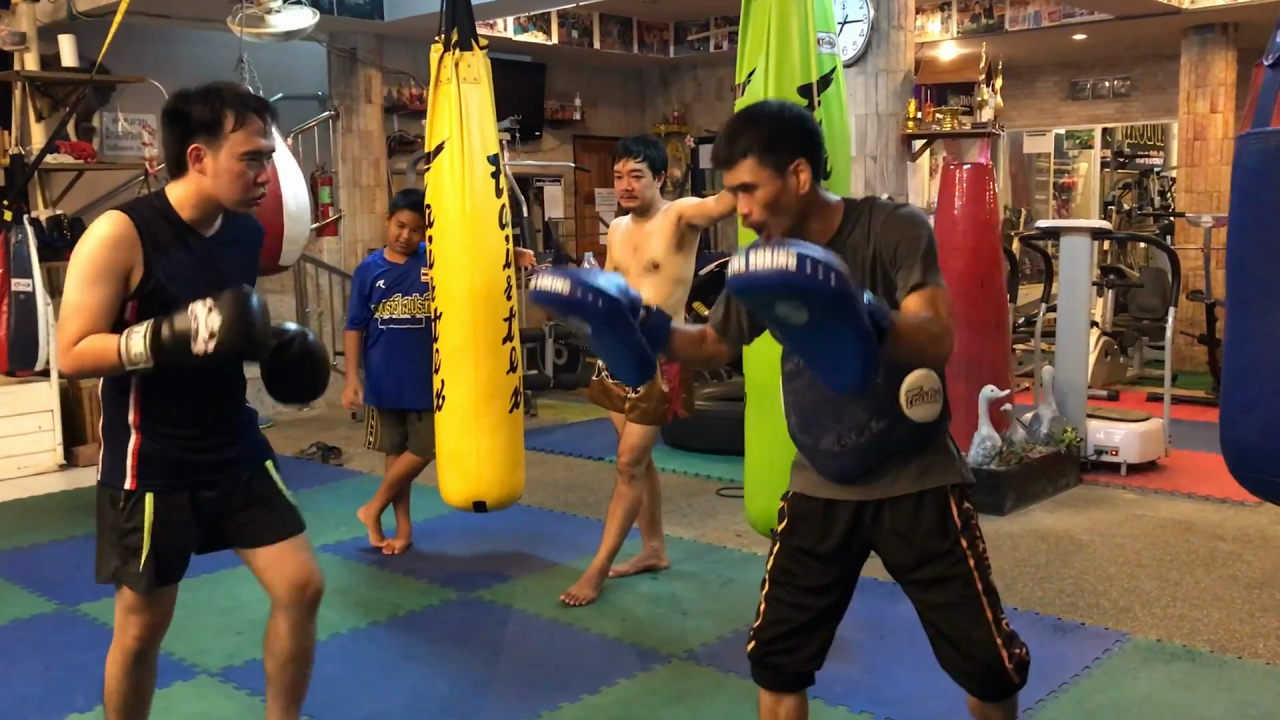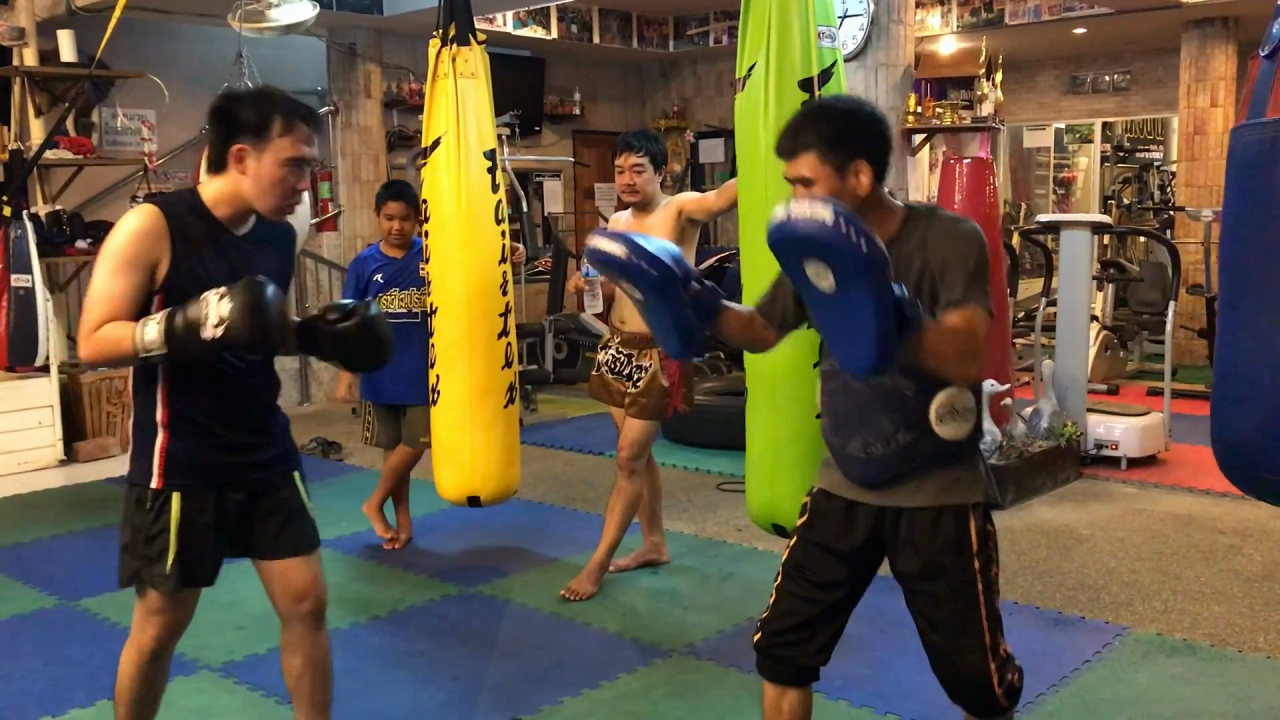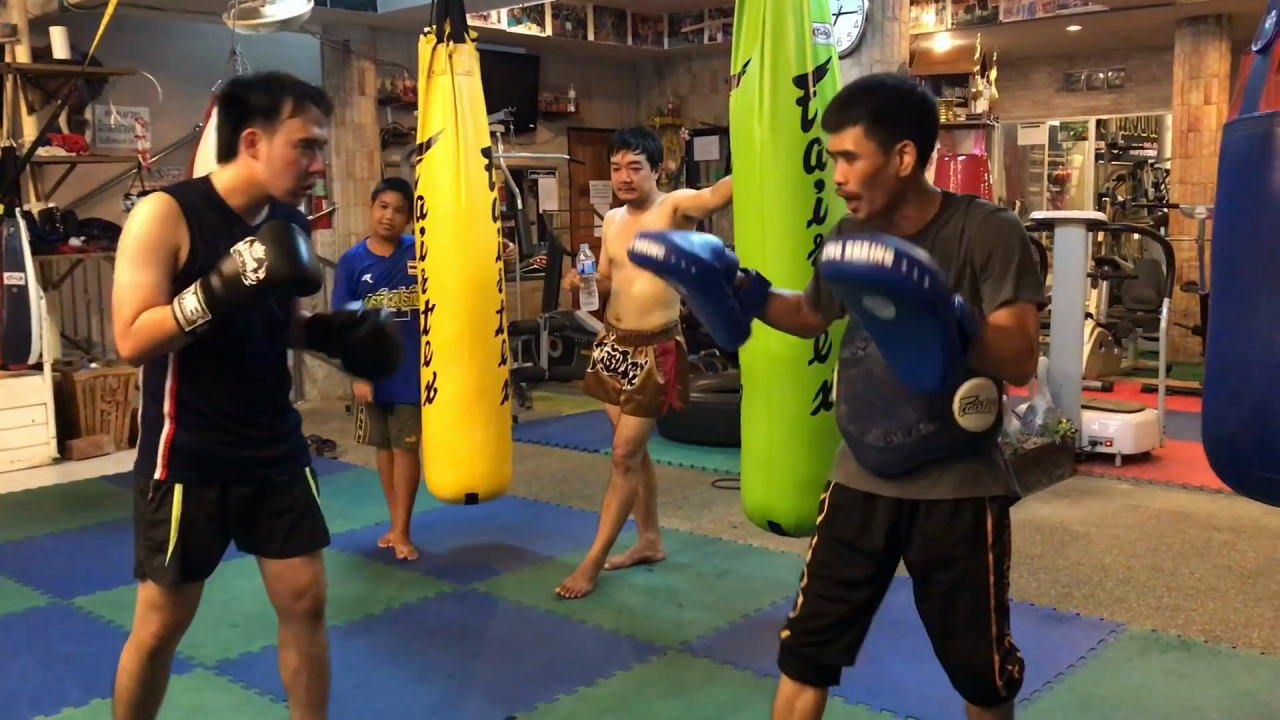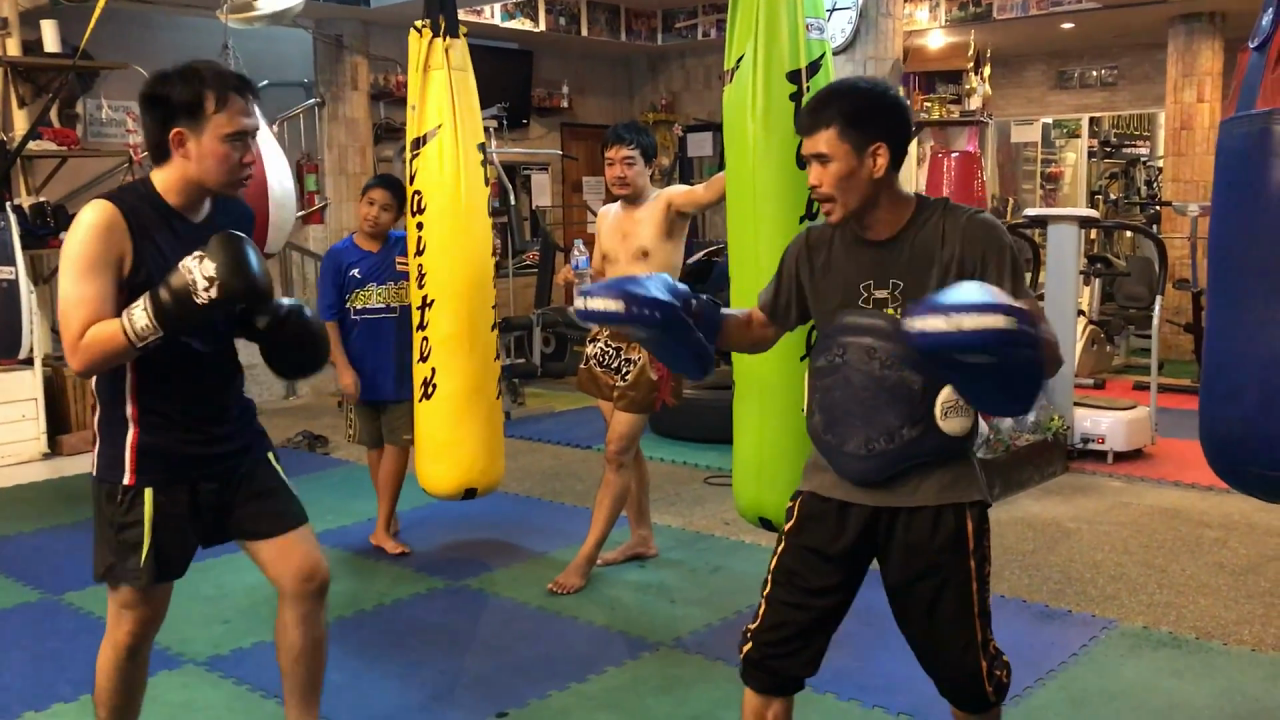
dt=0.3s
person 1, frame 1
left shoulder: (247, 233)
right shoulder: (120, 234)
right elbow: (72, 355)
left wrist: (270, 345)
right wrist: (171, 336)
left hip: (237, 450)
right hip: (151, 464)
left knee: (302, 587)
right knee: (141, 625)
person 1, frame 2
left shoulder: (278, 237)
right shoulder: (150, 227)
right elbow: (92, 344)
left wrist: (318, 334)
right wrist: (185, 324)
left hip: (264, 455)
right hip: (180, 464)
left knee: (305, 602)
right knee: (158, 626)
person 1, frame 3
left shoulder: (289, 224)
right shoulder: (164, 215)
right elbow: (131, 340)
left wrist: (328, 330)
right wrist: (220, 288)
left hip: (275, 450)
right hip: (187, 456)
left knee: (304, 602)
right knee: (161, 621)
person 1, frame 4
left shoulder: (234, 216)
right shoulder: (106, 222)
right elbow: (81, 352)
left wrist: (264, 320)
right wrist: (171, 301)
left hip: (235, 441)
right hip: (147, 457)
left knee: (307, 578)
right knee: (135, 621)
person 2, frame 1
left shoulder: (894, 228)
right shoulder: (764, 261)
left elbow: (937, 341)
right elbow: (716, 343)
left wrist: (855, 314)
right wrist: (645, 327)
left hip: (916, 480)
right hip: (822, 487)
left knee: (988, 664)
right knee: (776, 654)
person 2, frame 2
left shoulder: (954, 239)
left elbow: (970, 360)
right elbow: (762, 329)
left hip: (943, 492)
right hip: (846, 488)
right knee: (783, 647)
person 2, frame 3
left shoulder: (988, 233)
right shoulder: (852, 234)
left elbow: (1019, 364)
right elbow: (813, 315)
left hip: (958, 486)
right hip: (862, 481)
right knee: (809, 646)
person 2, frame 4
left shoulder: (964, 238)
right shoulder: (813, 248)
left elbow: (1044, 356)
right elbow: (758, 330)
left hip: (936, 491)
right hip: (833, 486)
right knee: (768, 658)
person 3, frame 1
left shoulder: (681, 216)
right shoulder: (618, 227)
left elbow: (722, 203)
left hip: (659, 358)
left knee: (630, 463)
right knee: (637, 456)
left ankle: (598, 568)
right ankle: (653, 549)
person 3, frame 2
left shoulder: (681, 210)
right shoulder: (616, 222)
left elbow: (723, 197)
right wrist: (587, 283)
left hip: (659, 353)
right hip: (617, 348)
left knee: (629, 458)
right knee: (638, 451)
left ankle: (598, 563)
right ankle: (654, 544)
person 3, frame 3
left shoulder: (677, 208)
right shoulder: (611, 220)
left elbow: (719, 193)
right wrist: (582, 281)
left hip: (654, 350)
right hip: (612, 345)
left knee: (625, 455)
right knee: (633, 448)
left ankle: (593, 560)
right ankle: (649, 541)
person 3, frame 4
left shoulder: (670, 203)
right shoulder: (605, 215)
left elbow: (713, 189)
right wrist: (575, 277)
left hip: (647, 347)
right hip: (606, 341)
left knee: (617, 452)
right knee: (625, 445)
left ankle: (585, 557)
right ankle: (642, 537)
person 4, frame 1
right shoulder: (368, 269)
right elbow: (354, 328)
left wrist: (513, 255)
right wrist: (352, 379)
left hip: (425, 379)
right hip: (383, 381)
left knee: (422, 449)
right knee: (395, 451)
left ankle: (373, 507)
right ankle: (403, 527)
person 4, frame 2
right shoulder: (363, 264)
left wrist: (508, 250)
right wrist: (345, 372)
left hip: (421, 372)
right hip: (379, 374)
left knee: (414, 444)
right knee: (392, 446)
left ankle: (376, 503)
right ankle: (402, 521)
person 4, frame 3
left shoulder: (422, 251)
right shoulder: (352, 261)
left wrist: (499, 248)
right wrist: (358, 376)
left hip: (411, 371)
left knee: (406, 445)
right knee: (384, 446)
left ankle: (402, 530)
right ankle: (395, 523)
person 4, frame 4
left shoulder: (410, 248)
right shoulder: (338, 256)
right elbow: (327, 318)
right wrist: (344, 368)
left hip: (402, 369)
right hip: (362, 370)
left knee: (397, 443)
right knee: (375, 444)
left ankle: (382, 528)
right ankle: (389, 517)
